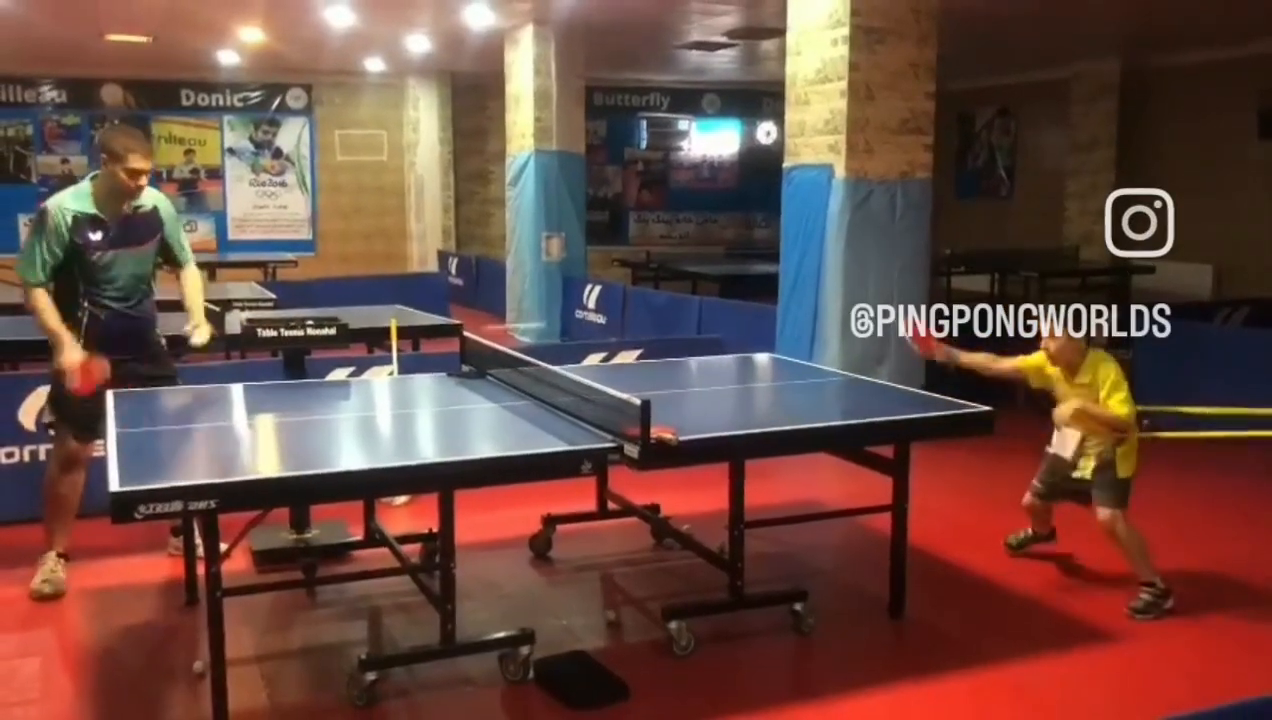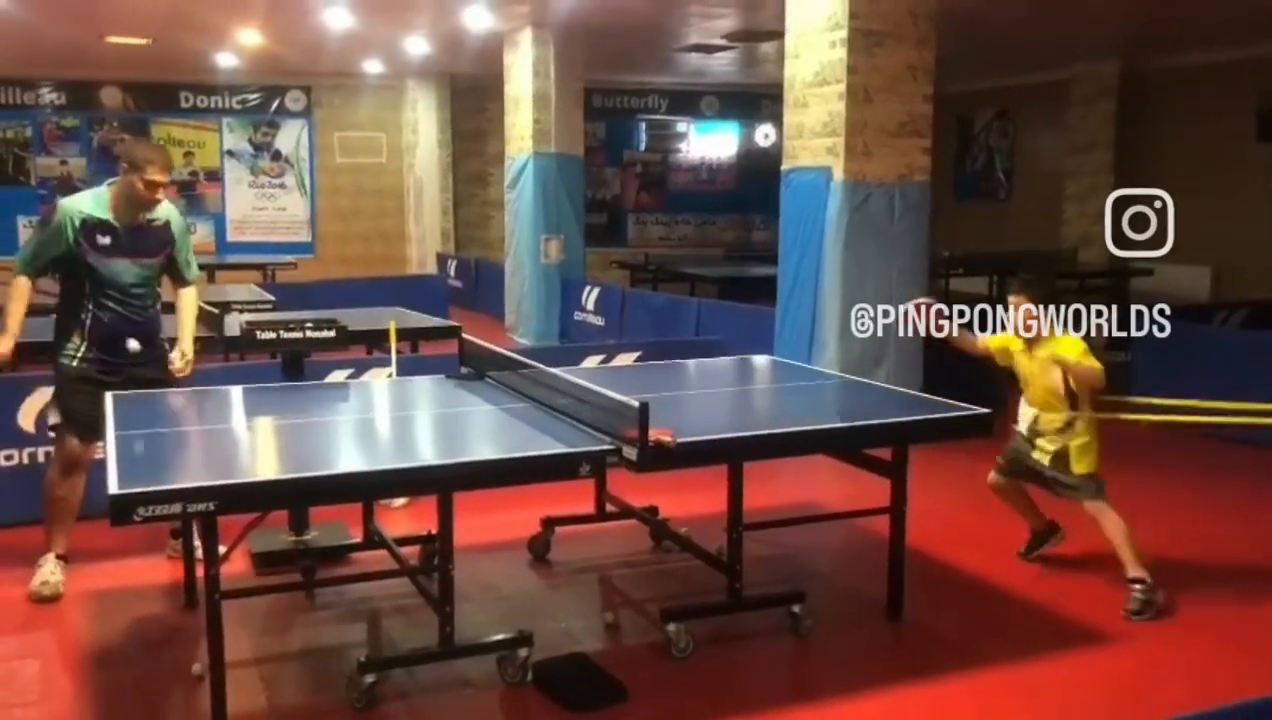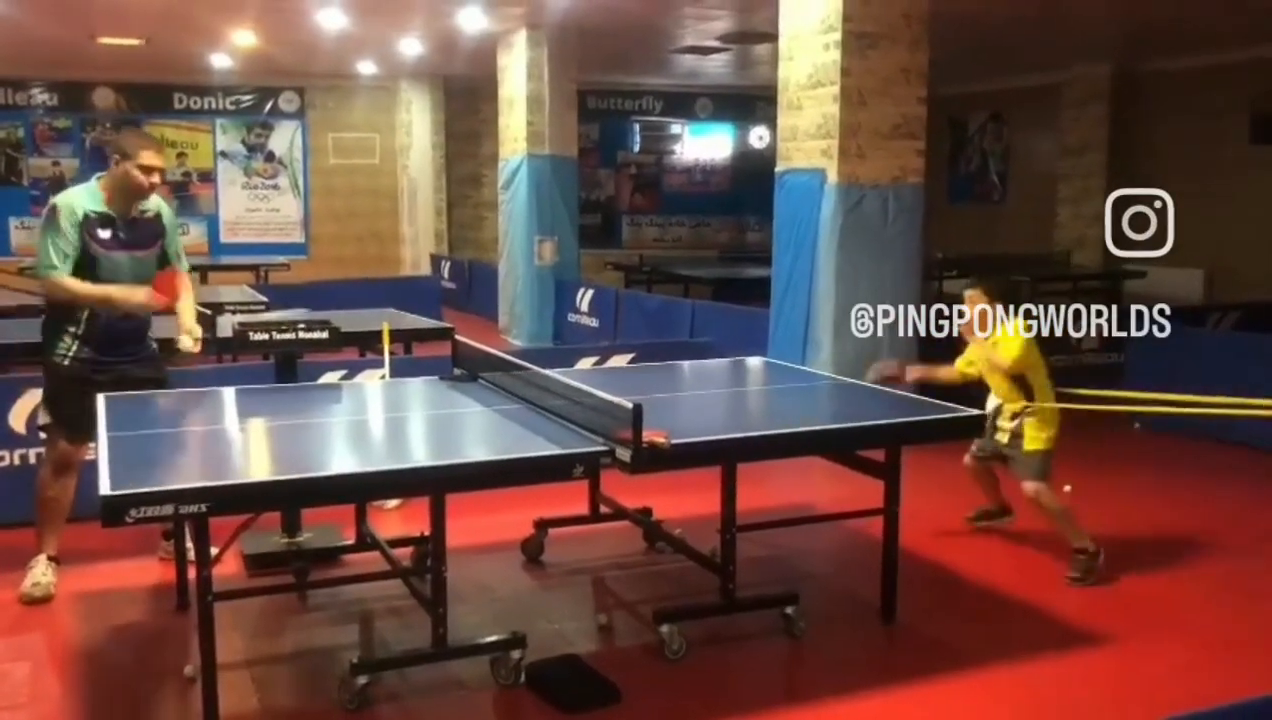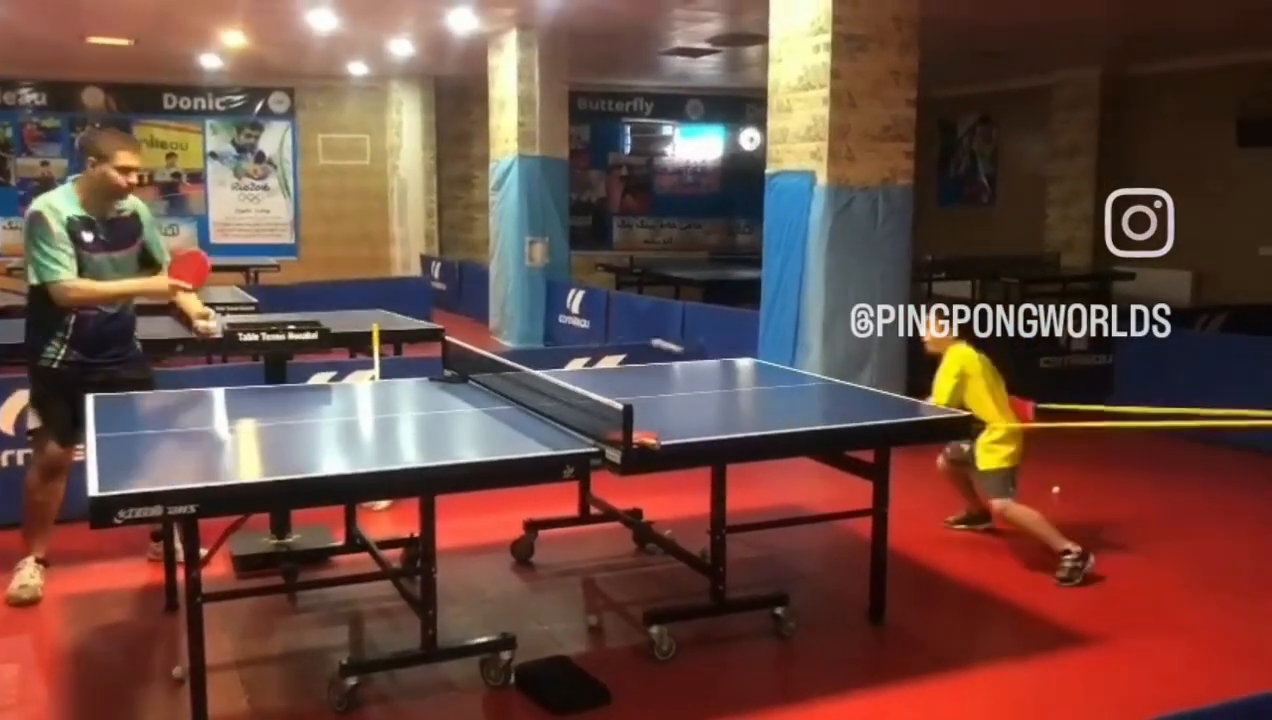
dt=0.2s
person 1, frame 1
left shoulder: (156, 206)
right shoulder: (60, 212)
left elbow: (184, 262)
right elbow: (35, 286)
left wrist: (197, 314)
right wrist: (65, 342)
left hip: (143, 347)
right hip: (82, 351)
right knee: (72, 450)
left ankle: (182, 530)
right ankle: (54, 553)
person 1, frame 2
left shoulder: (170, 220)
right shoulder: (73, 213)
left elbow: (186, 281)
left wrist: (185, 340)
left hip: (147, 354)
right hip: (86, 356)
right knee: (73, 452)
left ankle: (182, 534)
right ankle: (54, 555)
person 1, frame 3
left shoulder: (159, 212)
right shoulder: (69, 209)
left elbow: (177, 271)
right elbow: (55, 283)
left wrist: (186, 320)
right wrist: (119, 295)
left hip: (138, 352)
right hip: (78, 355)
right knee: (64, 451)
left ankle: (174, 535)
right ankle: (46, 556)
person 1, frame 4
left shoulder: (135, 211)
right shoulder: (48, 213)
left elbow: (162, 266)
right elbow: (64, 291)
left wrist: (191, 305)
right wrist: (144, 286)
left hip: (122, 353)
right hip: (63, 357)
right knee: (52, 455)
left ankle: (162, 535)
right ankle: (33, 558)
person 2, frame 1
left shoulder: (1107, 369)
right shoulder: (1047, 362)
left elbow: (1125, 420)
right elbow: (999, 367)
left wrist: (1080, 407)
right wrist: (951, 356)
left hip: (1110, 449)
right hip: (1070, 444)
left knee: (1109, 517)
right knee: (1033, 502)
left ankle: (1153, 587)
right ankle: (1041, 532)
person 2, frame 2
left shoulder: (1069, 344)
right shoulder: (1014, 341)
left elbow: (1097, 379)
right elbow: (977, 346)
left wrist: (1059, 359)
right wrist: (946, 329)
left hip: (1071, 435)
right hip: (1034, 428)
left knee: (1094, 505)
right knee: (998, 481)
left ankle: (1141, 581)
right ankle: (1045, 529)
person 2, frame 3
left shoulder: (1016, 331)
right shoulder: (981, 339)
left elbow: (1006, 366)
right elbow: (955, 374)
left wrist: (977, 342)
right wrist: (916, 372)
left hip: (1031, 419)
right hip: (1003, 414)
left knee: (1034, 489)
right knee: (974, 463)
left ankle: (1086, 550)
right ankle: (998, 508)
person 2, frame 4
left shoulder: (954, 361)
right shoulder: (968, 356)
left elbow: (939, 407)
left hip: (995, 439)
right hip: (983, 434)
left knee: (1001, 505)
right knee: (946, 463)
left ankle: (1072, 552)
right ankle: (978, 514)
